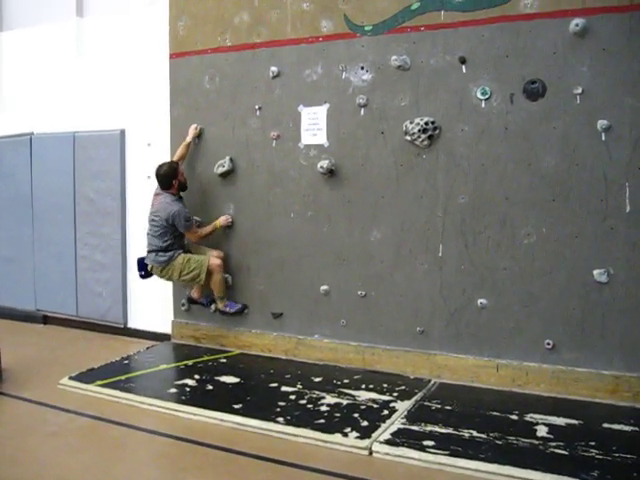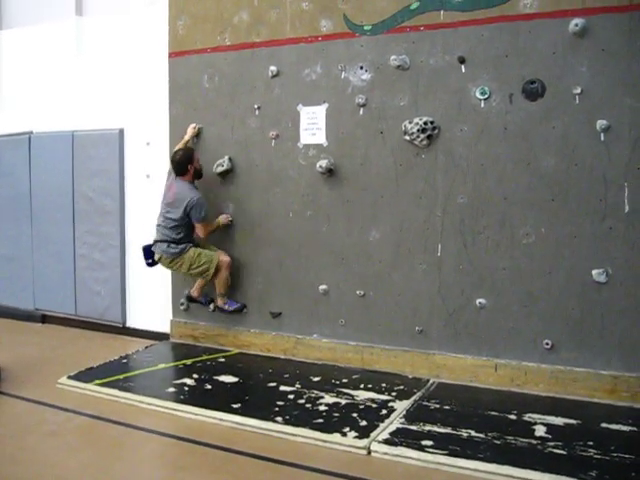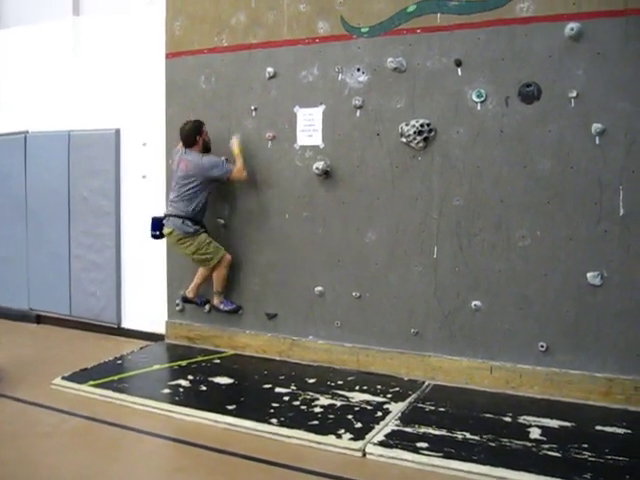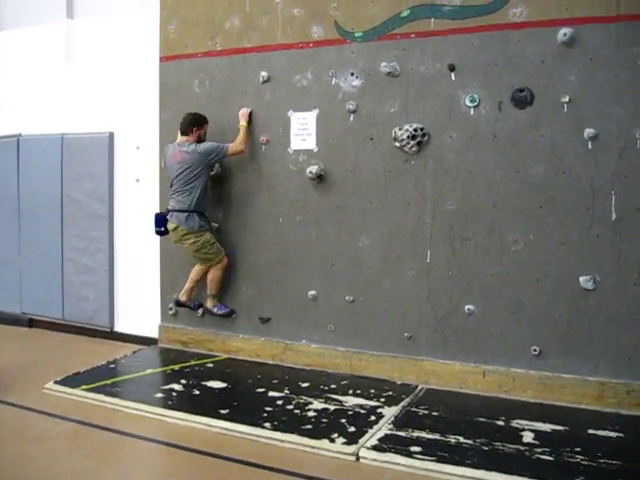
dt=0.3s
person 1, frame 1
left shoulder: (162, 190)
right shoulder: (175, 209)
left elbow: (177, 160)
right elbow: (196, 236)
left wrist: (190, 138)
right wrist: (217, 224)
left hip: (171, 251)
right hip: (165, 262)
left knee: (217, 255)
right knee: (216, 264)
left ankle: (196, 294)
right ankle: (223, 304)
person 1, frame 2
left shoulder: (172, 179)
right shoulder: (194, 197)
left elbow: (176, 157)
right elbow: (203, 232)
left wrist: (188, 138)
right wrist: (219, 222)
left hip: (166, 246)
right hip: (173, 252)
left knee: (214, 259)
right knee: (224, 261)
left ankle: (195, 293)
right ankle: (222, 301)
person 1, frame 3
left shoulder: (179, 155)
right shoulder: (208, 163)
right elbow: (241, 174)
left wrist: (188, 132)
right wrist: (236, 149)
left hip: (172, 225)
right hip: (185, 229)
left knee: (214, 258)
right knee: (224, 259)
left ankle: (191, 293)
right ankle: (218, 300)
person 1, frame 4
left shoulder: (170, 149)
right shoulder: (202, 151)
right elbow: (239, 147)
left wrist: (180, 135)
right wrist: (243, 123)
left hip: (176, 220)
right hip: (190, 222)
left knee: (207, 260)
right knee: (219, 261)
left ankle: (184, 296)
right ankle: (211, 303)
